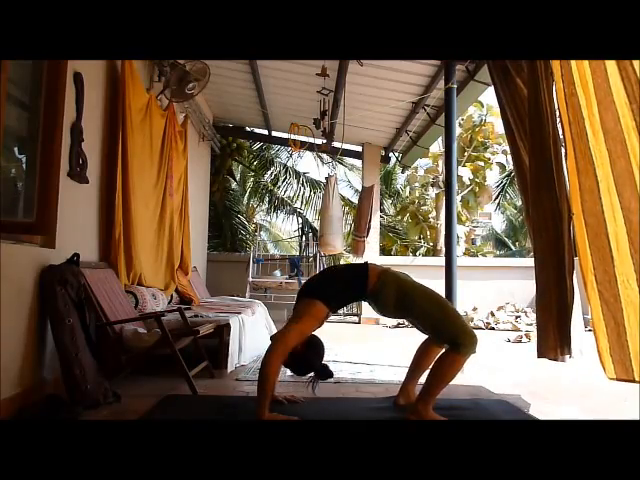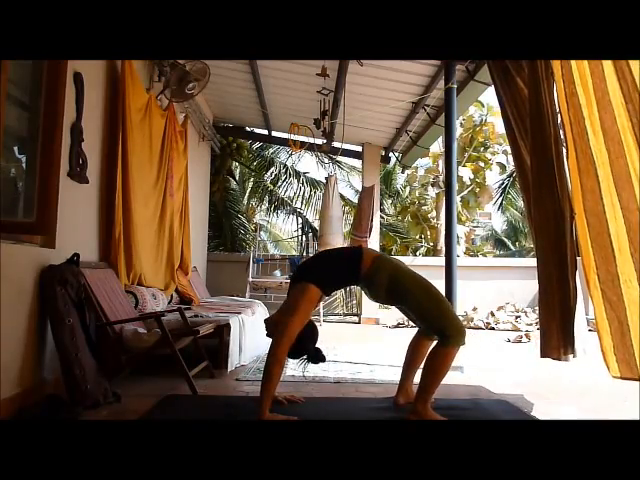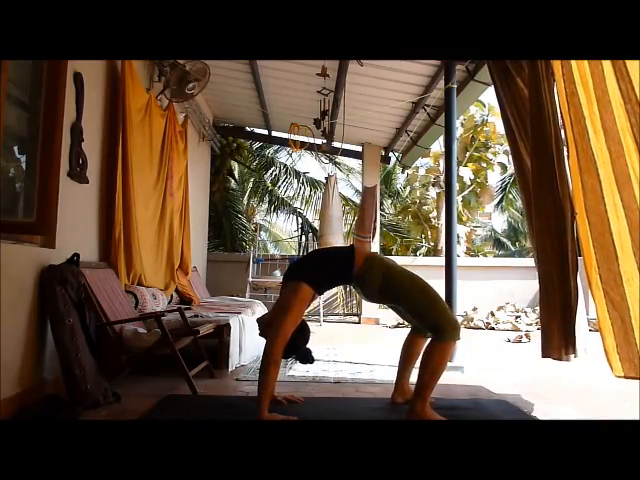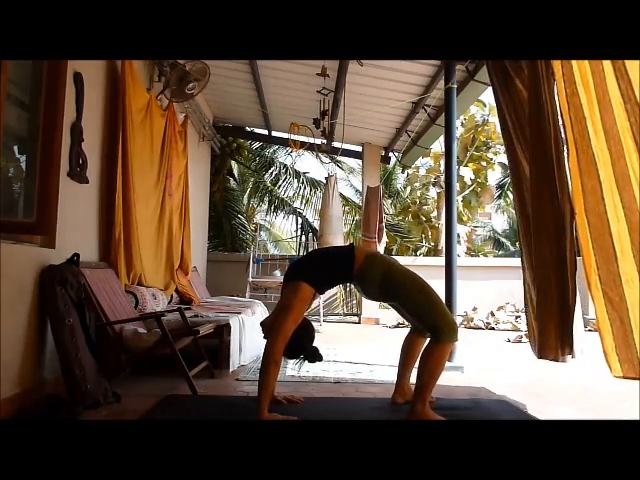
dt=0.3s
person 1, frame 1
left shoulder: (303, 322)
right shoulder: (302, 321)
left elbow: (270, 361)
left wrist: (264, 414)
right wrist: (267, 405)
left hip: (385, 287)
right hip: (384, 287)
person 1, frame 2
left shoulder: (297, 309)
right shoulder: (295, 306)
left elbow: (276, 358)
right elbow: (277, 355)
left wrist: (265, 414)
right wrist: (268, 405)
left hip: (380, 273)
right hip: (377, 273)
person 1, frame 3
left shoulder: (290, 306)
right shoulder: (289, 303)
left elbow: (272, 355)
right elbow: (273, 355)
left wrist: (263, 414)
right wrist: (267, 404)
right hip: (370, 271)
person 1, frame 4
left shoulder: (292, 304)
right shoulder: (292, 301)
left elbow: (272, 356)
right elbow: (273, 355)
left wrist: (263, 414)
right wrist: (267, 404)
left hip: (374, 271)
right hip: (372, 271)
